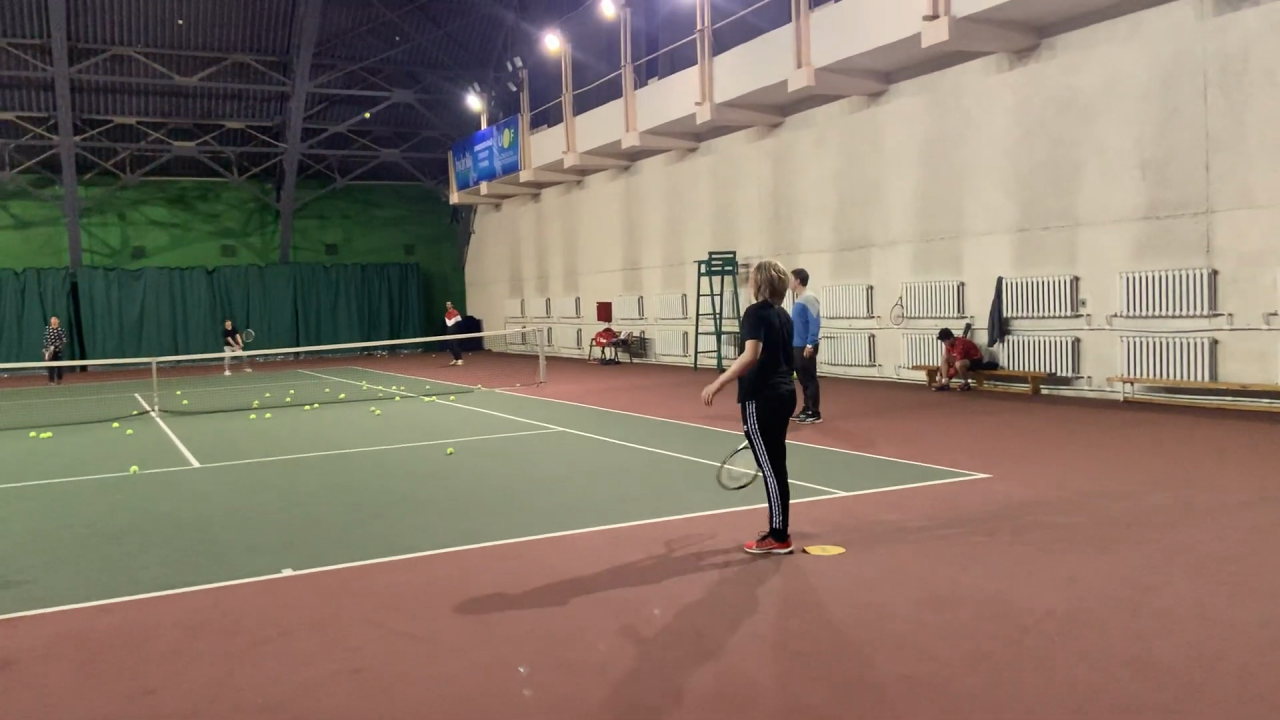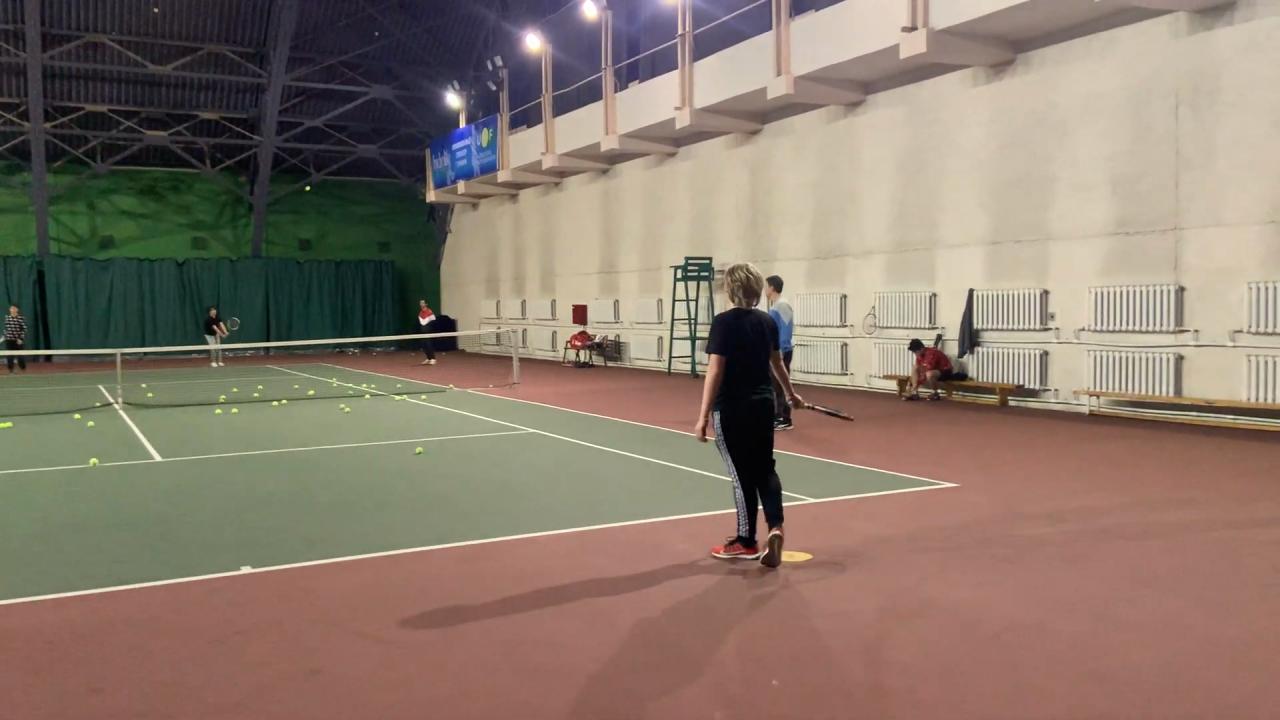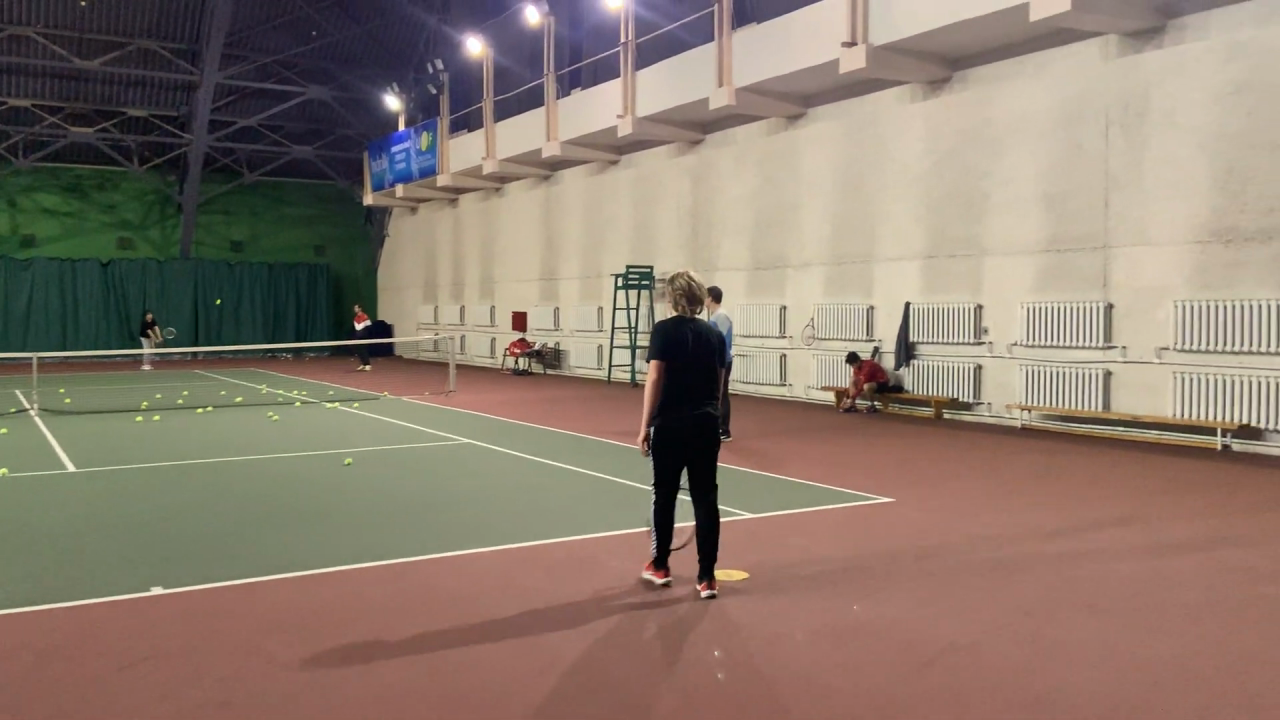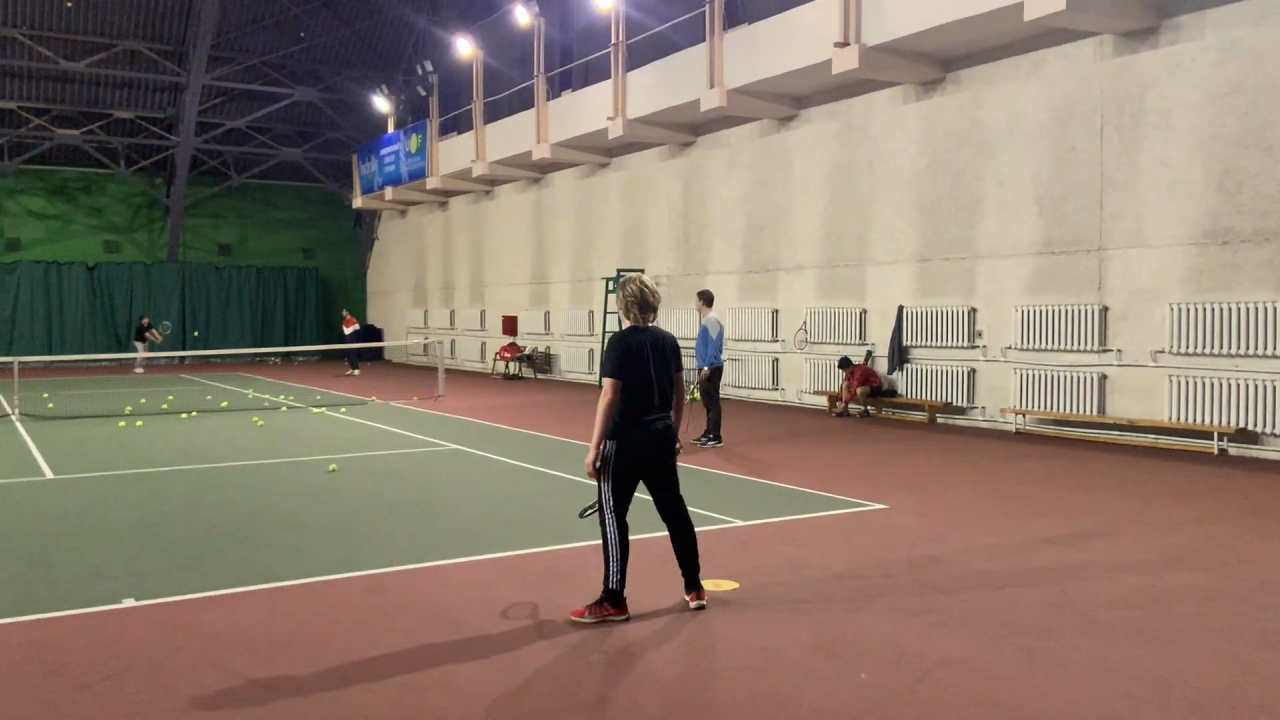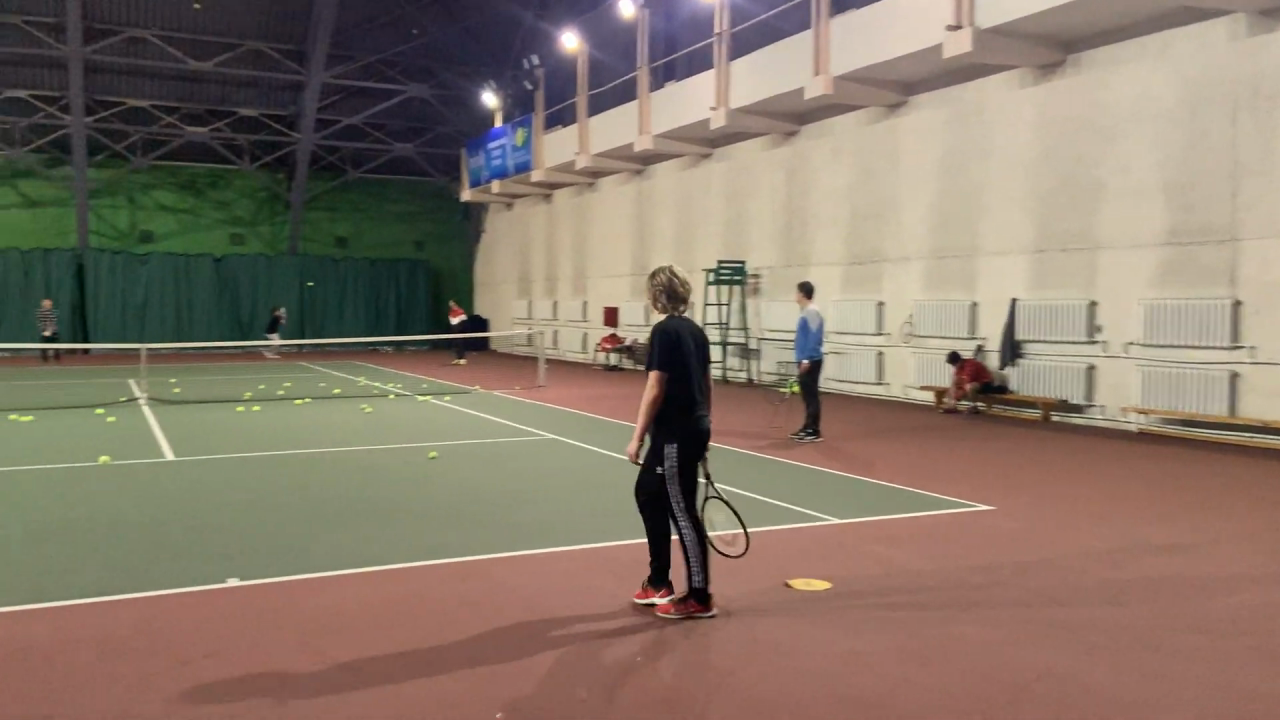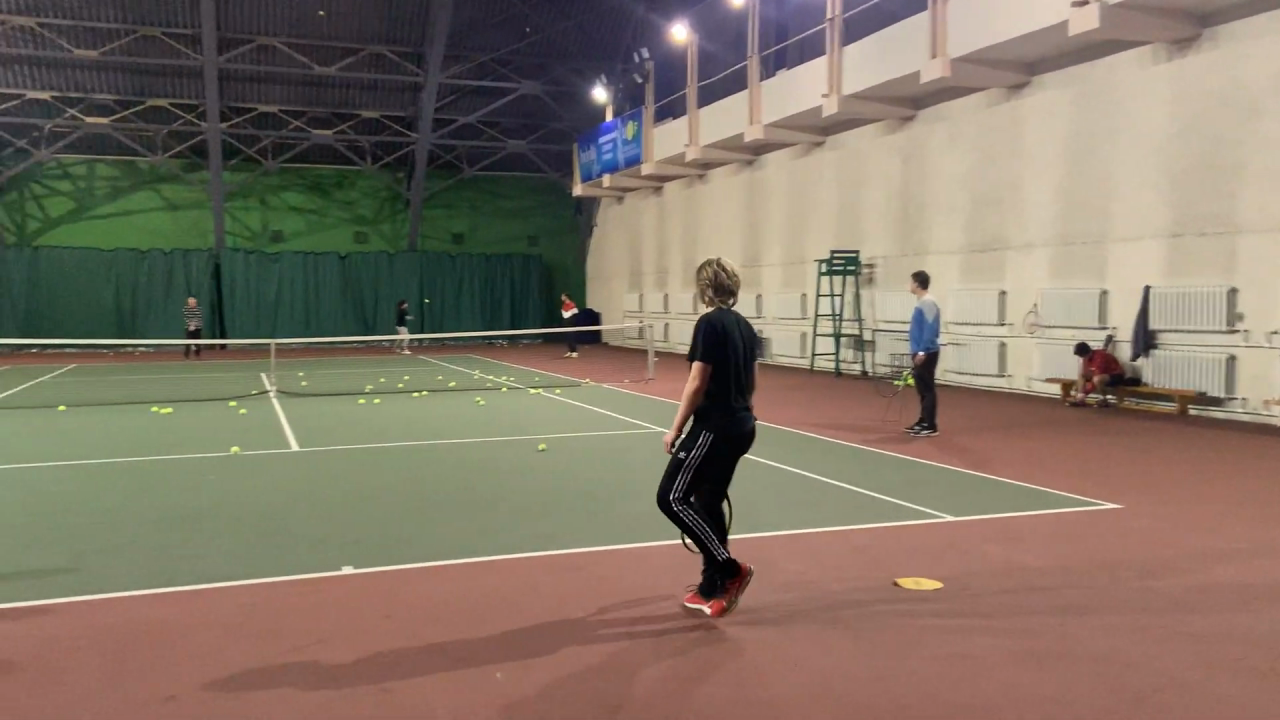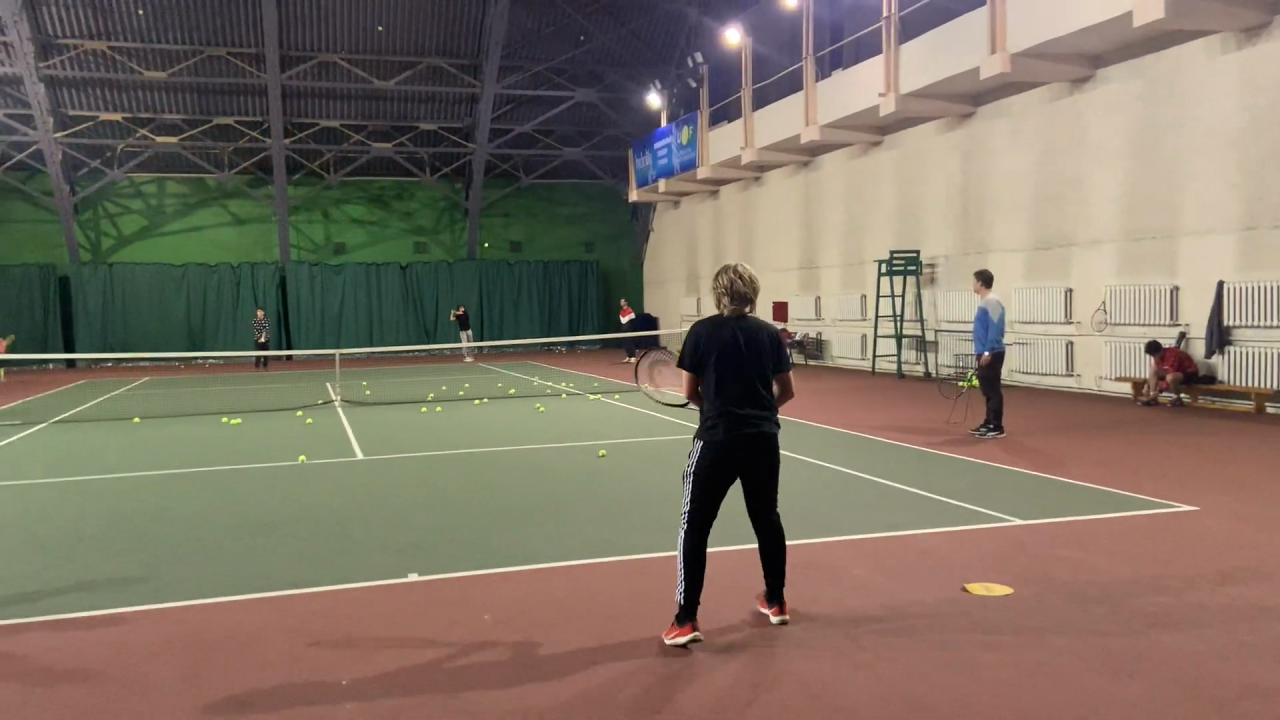
dt=0.4s
person 1, frame 1
left shoulder: (755, 312)
right shoulder: (783, 315)
left elbow: (751, 357)
left wrist: (718, 383)
left hip: (761, 399)
right hip: (783, 394)
left knee: (770, 465)
right knee: (775, 462)
left ankle: (779, 537)
right ankle: (778, 526)
person 1, frame 2
left shoulder: (724, 322)
right shoulder: (767, 321)
left elbow: (715, 371)
right elbow: (776, 363)
left wrist: (703, 415)
right wrist: (790, 393)
left hip: (731, 409)
right hip: (763, 404)
left knee: (741, 474)
right knee: (765, 468)
left ankle: (746, 541)
right ankle: (776, 526)
person 1, frame 3
left shoulder: (664, 330)
right shoulder: (715, 335)
left elbow: (654, 379)
right elbow: (718, 384)
left wrist: (645, 426)
left hip: (669, 424)
right hip: (706, 424)
left knee: (664, 493)
right knee: (706, 498)
left ankle: (659, 565)
right ankle: (706, 577)
person 1, frame 4
left shoulder: (621, 341)
right shoulder: (668, 341)
left elbow: (609, 398)
right elbow: (679, 392)
left wrist: (594, 448)
right wrist: (673, 431)
left hip: (625, 440)
right hip: (661, 437)
left knee: (612, 515)
right knee: (674, 510)
left ankle: (613, 601)
right ankle: (694, 587)
person 1, frame 5
left shoulder: (664, 332)
right shoulder: (696, 331)
left elbow: (655, 391)
right elbow: (706, 386)
left wrist: (637, 438)
right wrist: (702, 428)
left hip: (674, 434)
right hip: (694, 429)
left knee: (681, 511)
right knee: (647, 494)
left ankle: (699, 597)
right ankle: (659, 582)
person 1, frame 6
left shoulder: (709, 323)
right shoulder: (744, 326)
left elbow: (697, 383)
left wrist: (675, 428)
left hip: (716, 427)
right hip: (741, 426)
left knee: (672, 497)
right knee: (707, 503)
left ankle: (731, 570)
right ankle: (711, 589)
person 1, frame 7
left shoulder: (702, 331)
right shoulder: (769, 333)
left elbow: (689, 391)
right elbow: (786, 391)
left hip: (717, 439)
right hip: (763, 438)
left knee: (694, 525)
right knee: (766, 516)
left ankle: (686, 620)
right ankle: (775, 600)
